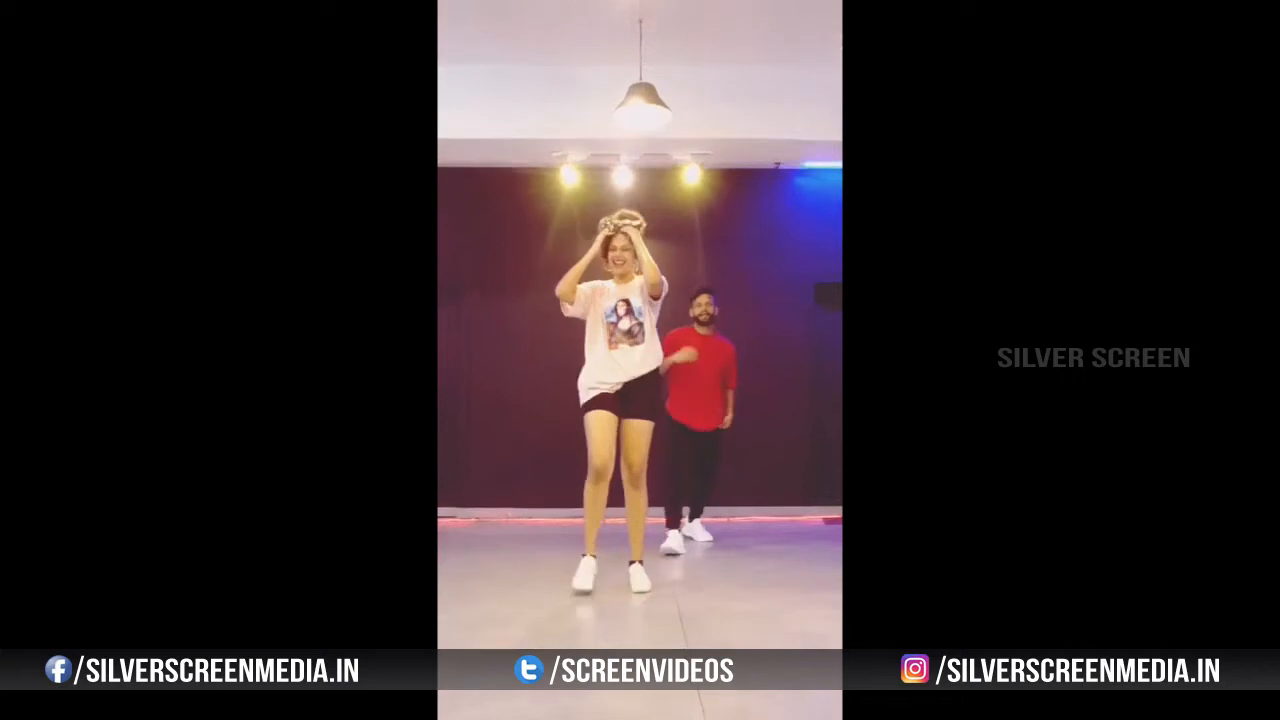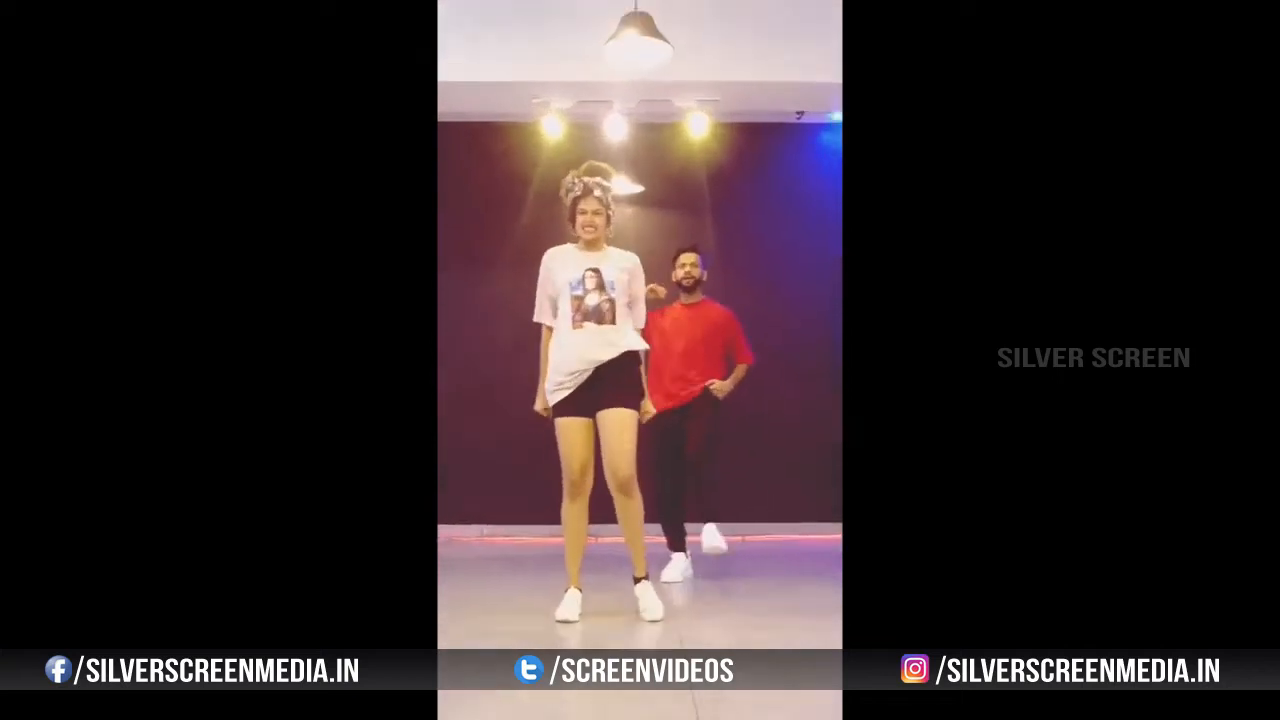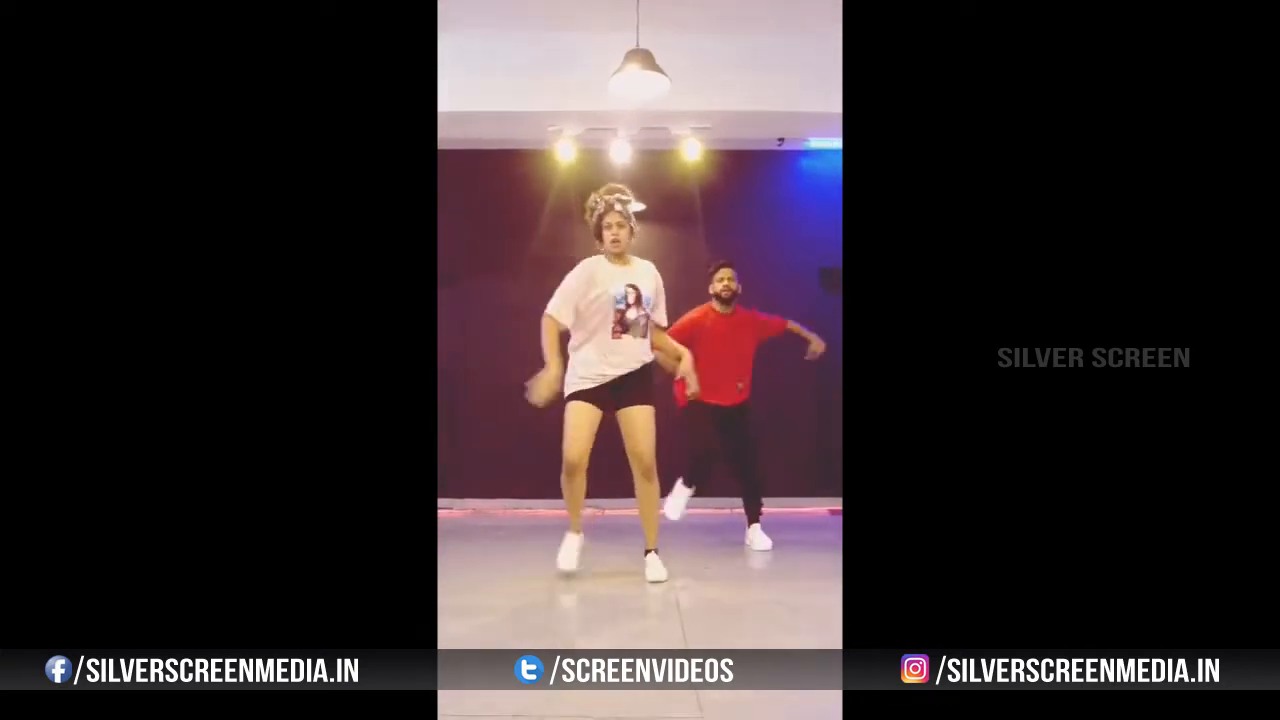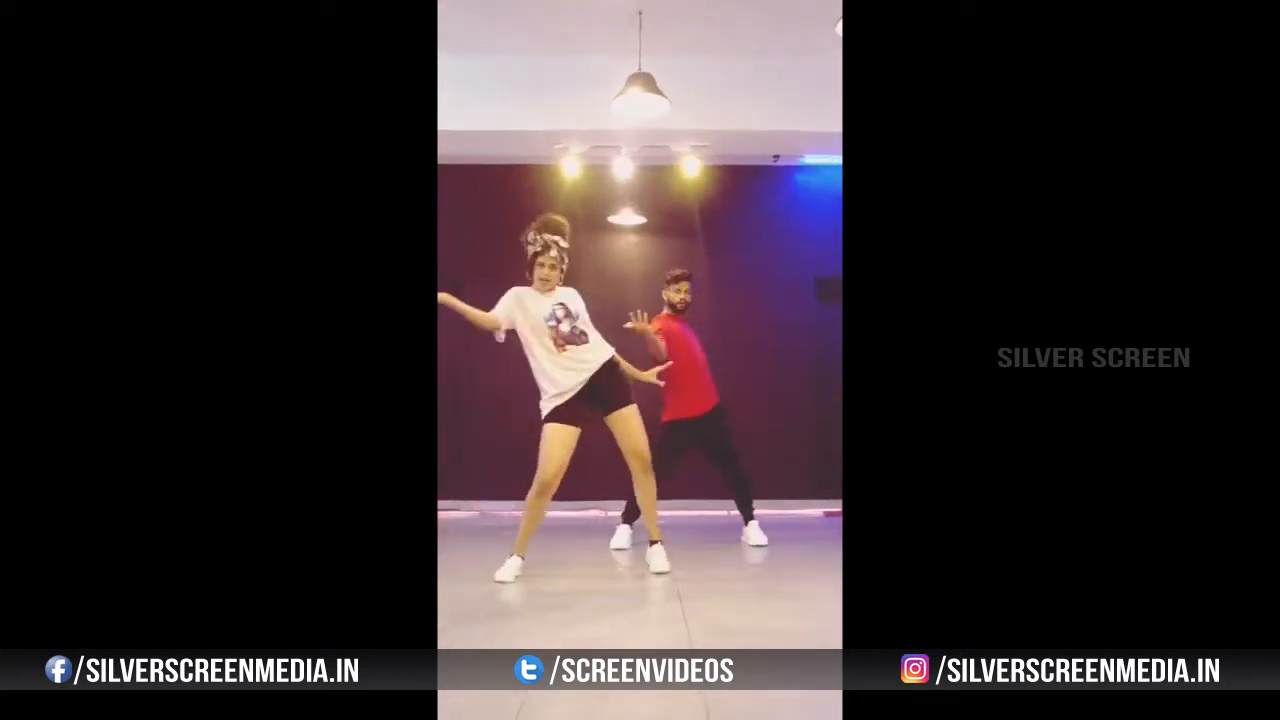
dt=0.7s
person 1, frame 1
left shoulder: (644, 288)
right shoulder: (592, 292)
left elbow: (656, 284)
right elbow: (562, 293)
left wrist: (641, 243)
right wrist: (591, 254)
left hip: (641, 383)
right hip: (600, 385)
left knee: (635, 472)
right knee: (599, 468)
left ankle: (636, 562)
right ankle: (588, 557)
person 1, frame 2
left shoulder: (627, 262)
right shoulder: (554, 259)
left elbow: (638, 327)
right elbow: (548, 328)
left wrist: (646, 392)
right wrist: (541, 387)
left hip: (617, 369)
right hip: (568, 378)
left knee: (622, 476)
right knee: (575, 482)
left ankle: (642, 578)
person 1, frame 3
left shoulder: (648, 271)
right shoulder: (588, 270)
right elbow: (552, 318)
left wrist: (683, 354)
right wrist: (553, 367)
left hip: (633, 374)
right hip: (590, 377)
left knee: (645, 463)
right knee: (573, 460)
left ankle: (651, 552)
right ankle: (575, 531)
person 1, frame 4
left shoulder: (572, 296)
right shoulder: (518, 297)
right elbow: (492, 322)
left wrist: (638, 372)
right wrist: (448, 301)
left hip: (605, 375)
right hip: (563, 393)
left knee: (641, 460)
right knee: (546, 480)
left ankle: (655, 544)
right ankle: (516, 555)
person 2, frame 1
left shoulder: (726, 348)
right shoulder: (677, 341)
left elbow: (730, 383)
left wrist: (730, 412)
right wrist: (675, 359)
left hip: (712, 422)
right hip: (680, 420)
left knee: (706, 474)
right knee: (678, 475)
left ankle: (694, 521)
right ankle: (673, 532)
person 2, frame 2
left shoulder: (722, 316)
right shoulder: (658, 318)
left elbow: (744, 359)
left wrist: (729, 383)
right wrist: (644, 295)
left hip: (702, 400)
right hip: (664, 407)
left knee: (697, 455)
right knee: (668, 480)
left ankle: (708, 525)
person 2, frame 3
left shoulder: (754, 318)
right shoulder: (697, 318)
left elbow: (785, 325)
left wrist: (813, 337)
left hip: (735, 403)
right hip: (700, 401)
left knee: (746, 465)
right knee: (704, 456)
left ankle: (754, 527)
right ankle: (685, 487)
person 2, frame 4
left shoulder: (683, 325)
right shoulder: (659, 325)
right elbow: (661, 354)
right wrist: (647, 334)
left hip: (709, 410)
right hip: (679, 416)
left knee: (732, 468)
right knee: (655, 472)
left ankle: (750, 524)
right ankle: (625, 526)
